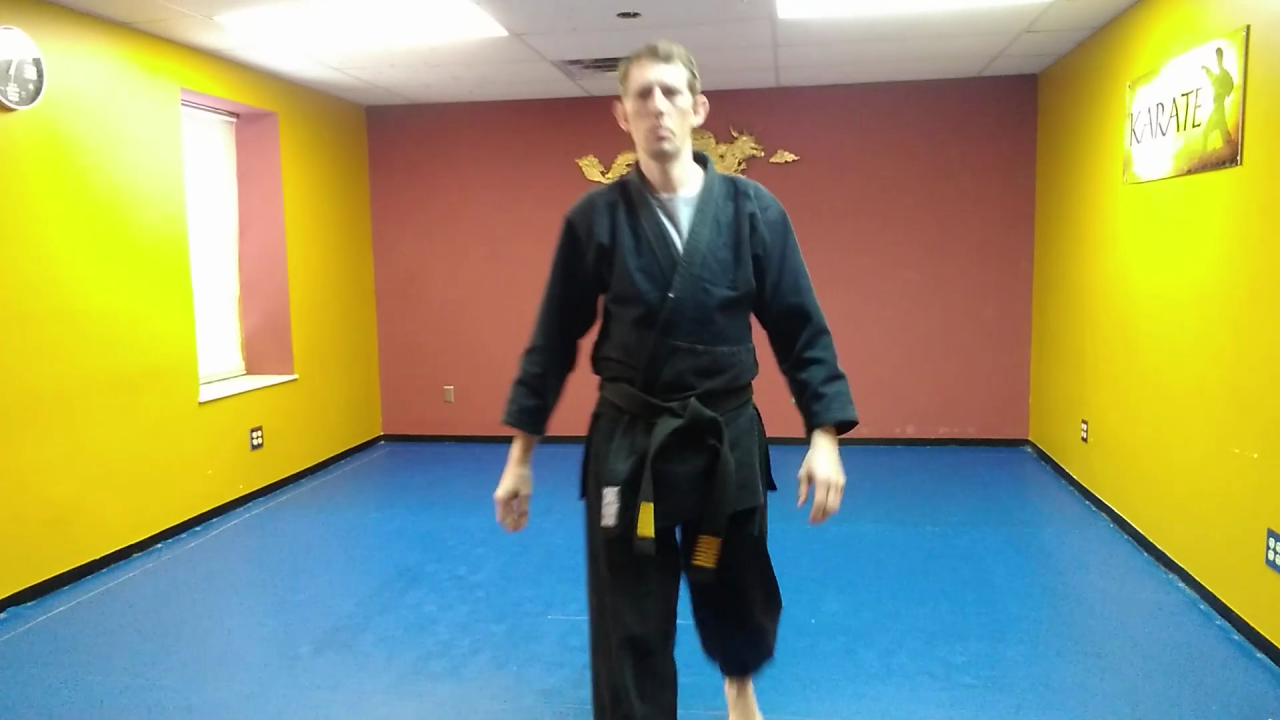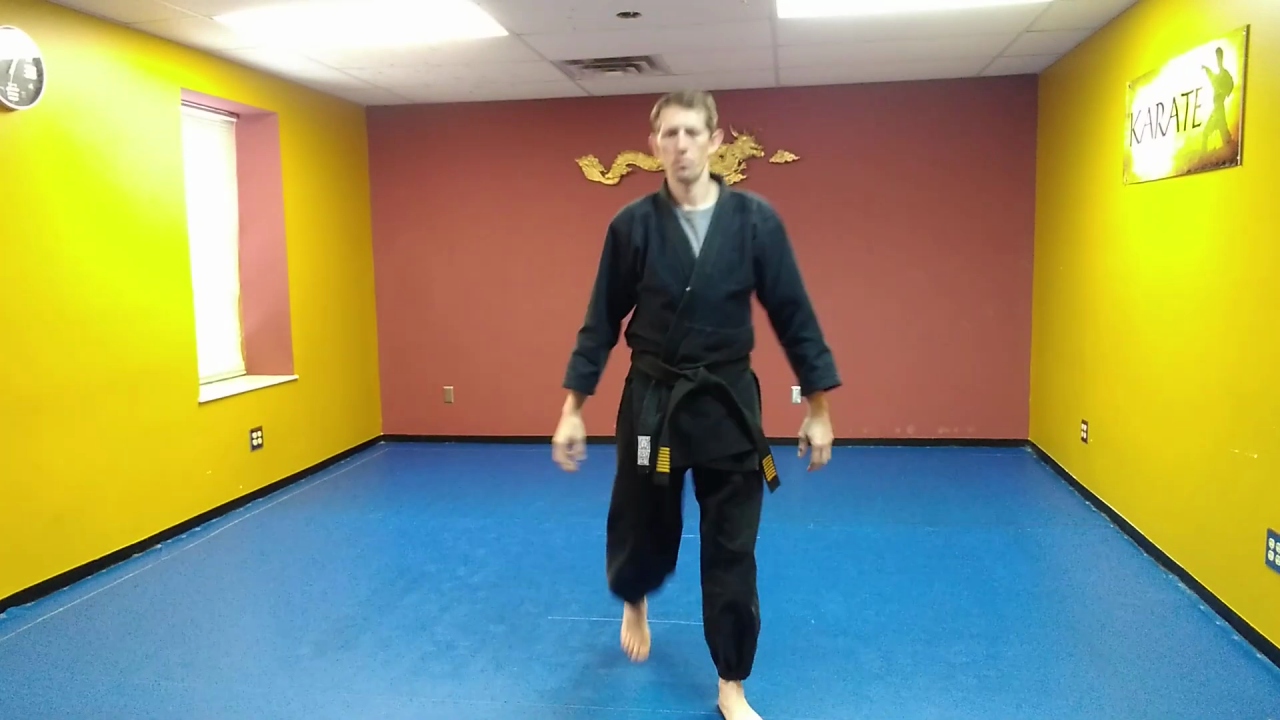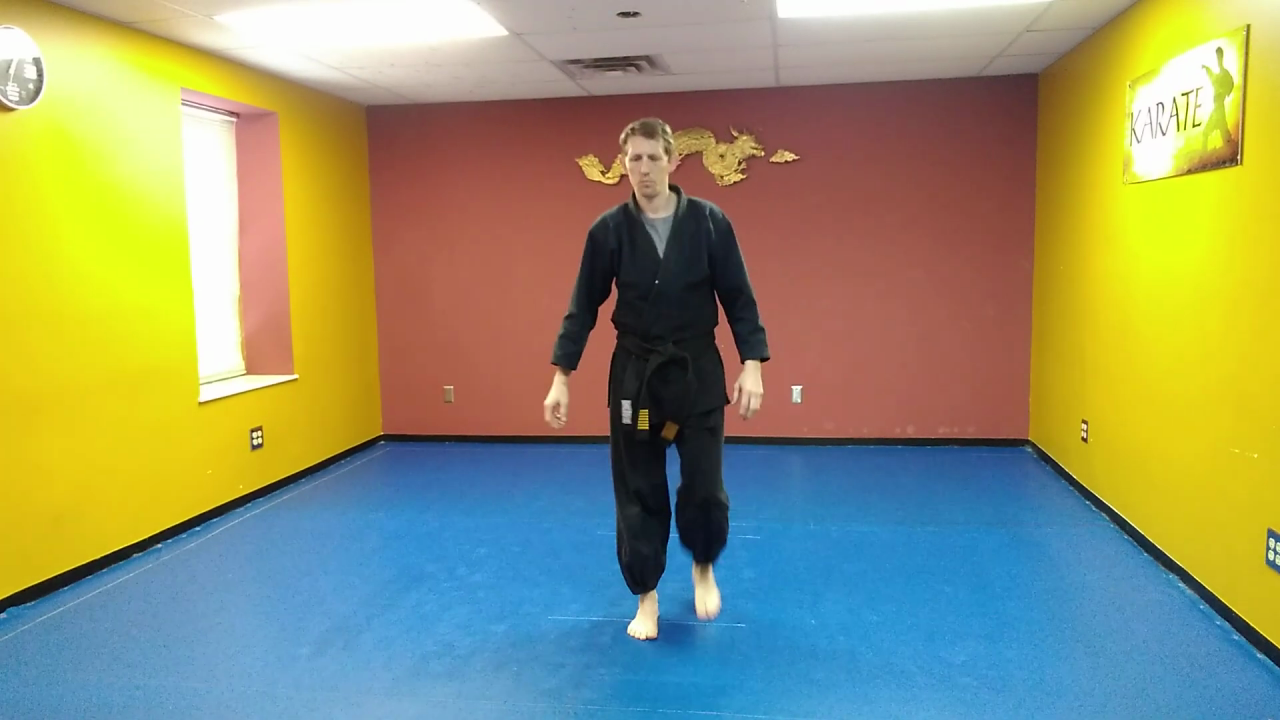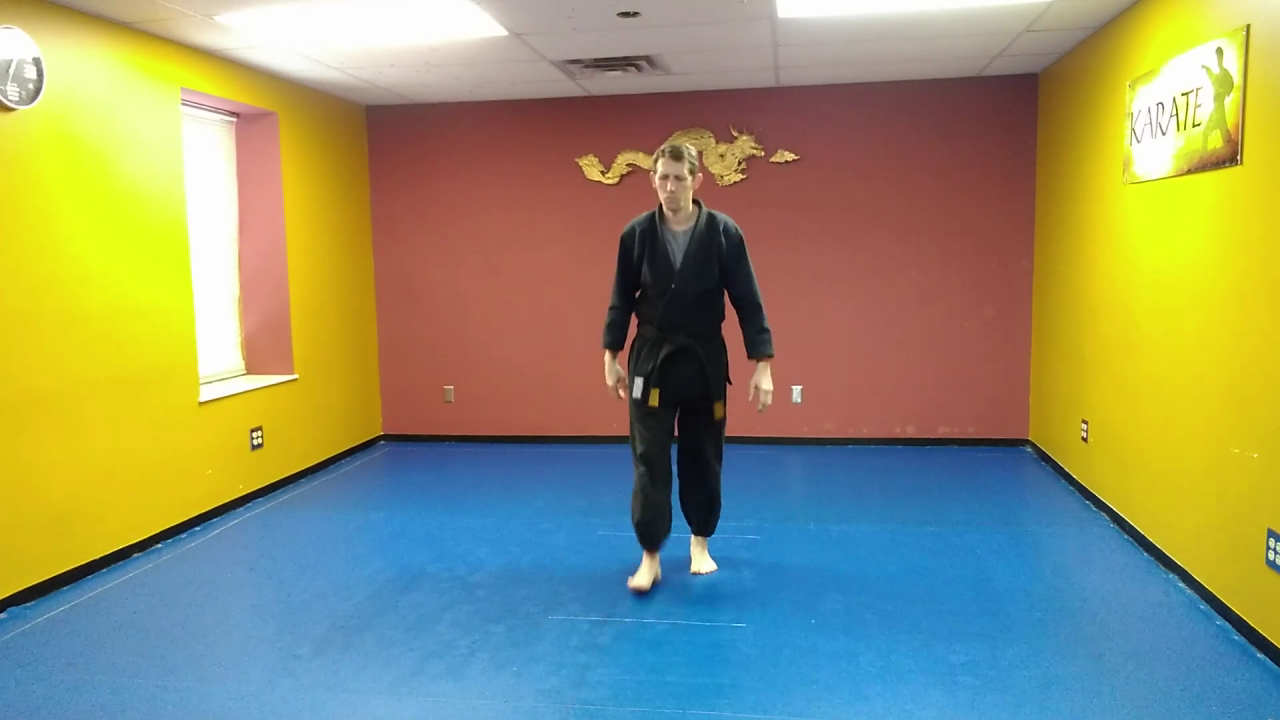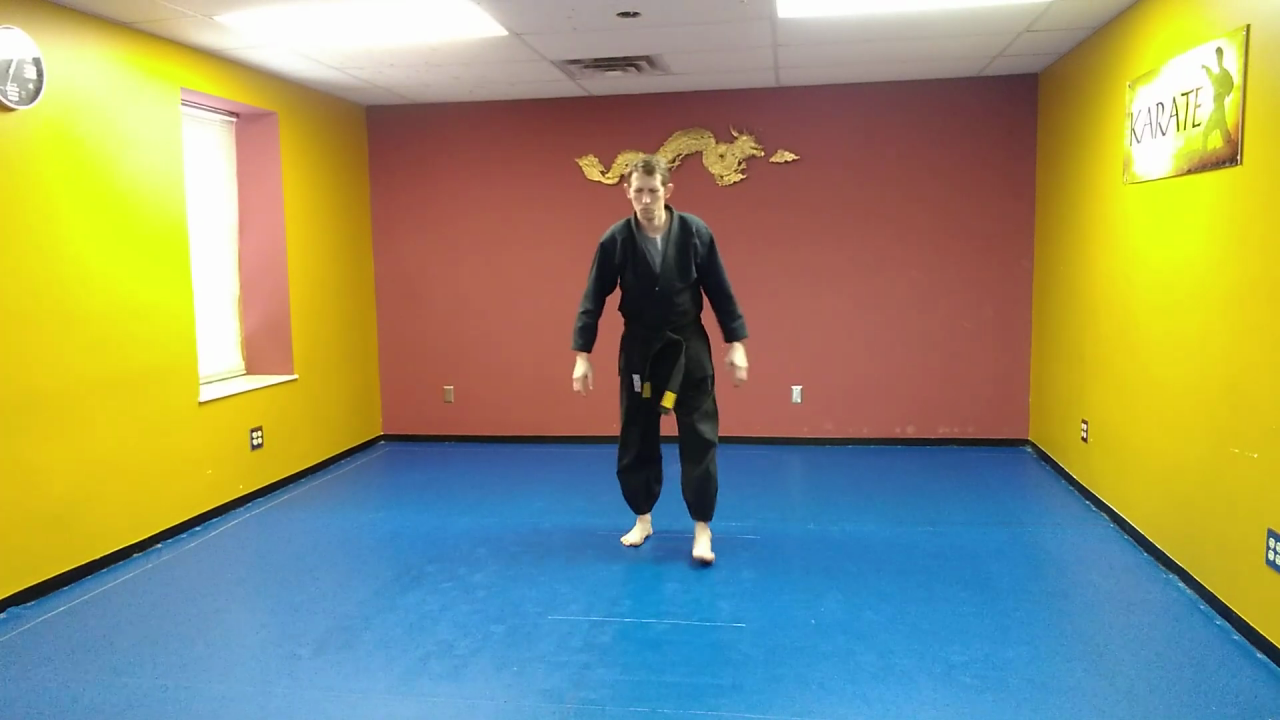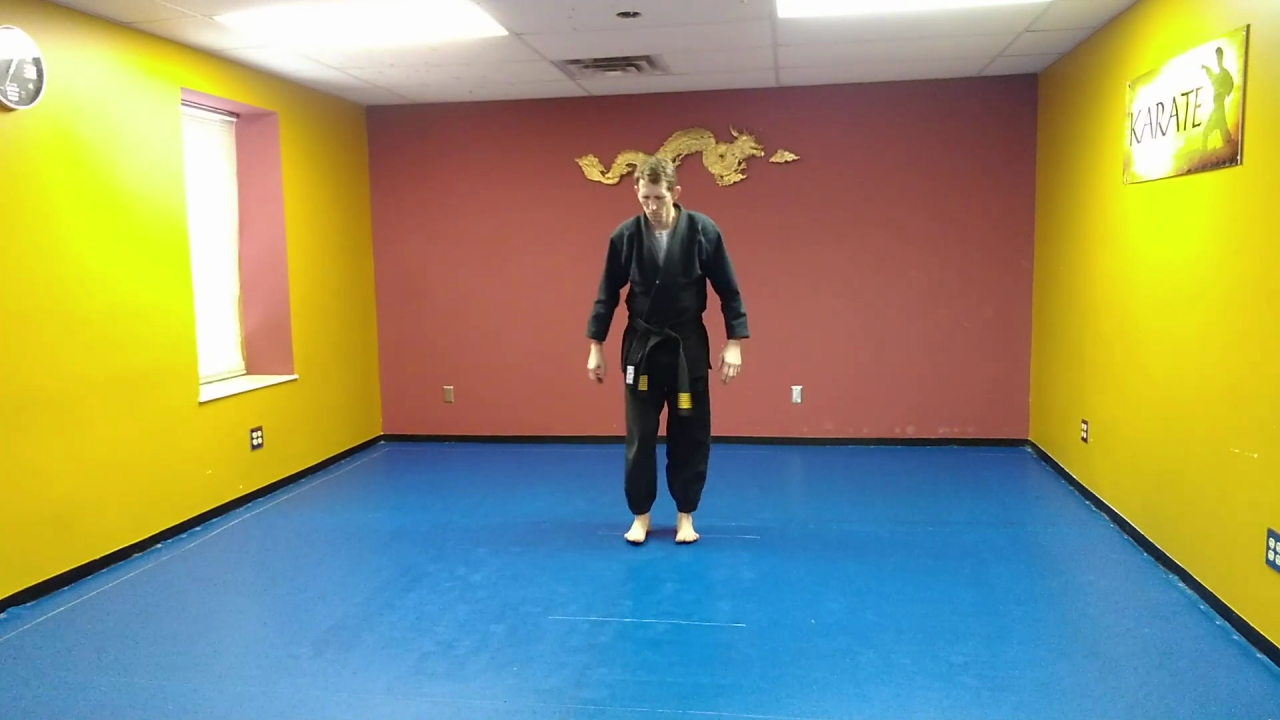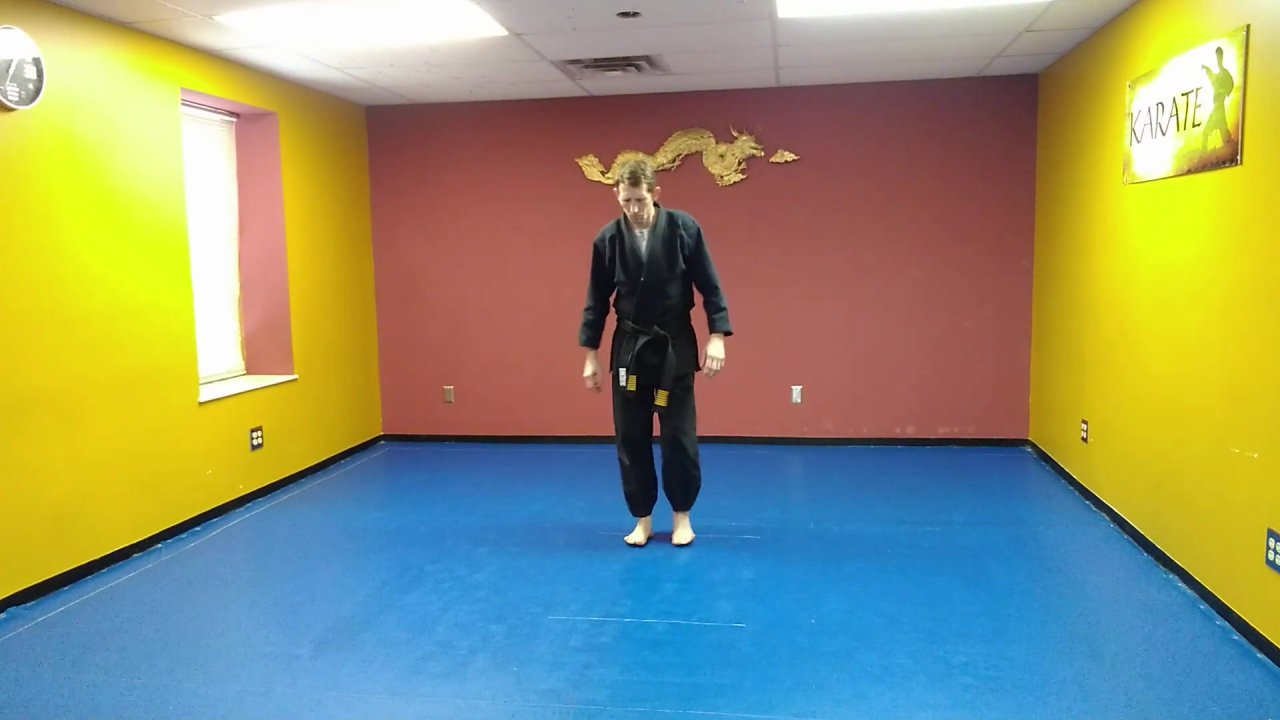
dt=0.5s
person 1, frame 1
left shoulder: (752, 209)
right shoulder: (594, 219)
left elbow: (800, 330)
right elbow: (554, 339)
left wrist: (825, 435)
right wrist: (521, 451)
left hip: (726, 440)
right hip: (628, 445)
left knee: (741, 610)
right knee: (630, 634)
person 1, frame 2
left shoulder: (755, 218)
right shoulder: (632, 223)
left elbow: (793, 315)
right elbow: (601, 319)
left wrist: (818, 406)
right wrist: (573, 407)
left hip: (729, 399)
right hip: (653, 398)
left knee: (732, 550)
right knee: (643, 532)
right ankle: (634, 608)
person 1, frame 3
left shoulder: (709, 222)
right shoulder: (608, 230)
left elbow: (739, 299)
right elbow: (583, 307)
left wrist: (752, 364)
right wrist: (561, 376)
left hip: (697, 369)
right hip: (635, 371)
left knee: (704, 486)
right knee: (638, 490)
left ankle: (703, 571)
right ankle: (647, 598)
person 1, frame 4
left shoulder: (723, 232)
right shoulder: (637, 233)
left elbow: (748, 302)
right elbow: (622, 300)
left wrist: (761, 366)
right wrist: (612, 358)
left hip: (703, 357)
right hip: (651, 355)
left knee: (702, 457)
right knee: (649, 459)
left ankle: (700, 542)
right ankle: (650, 558)
person 1, frame 5
left shoulder: (695, 232)
right shoulder: (615, 240)
left elbow: (720, 292)
right elbow: (593, 299)
left wrist: (736, 345)
right wrist: (582, 356)
left hip: (689, 346)
right hip: (641, 349)
left knee: (700, 439)
right knee: (637, 442)
left ankle: (702, 530)
right ankle: (643, 518)
person 1, frame 6
left shoulder: (703, 230)
right shoulder: (625, 235)
left elbow: (728, 290)
right elbow: (607, 294)
left wrist: (733, 343)
right wrist: (595, 347)
left hip: (687, 344)
right hip: (642, 344)
left knee: (691, 437)
right knee: (639, 438)
left ankle: (684, 515)
right ankle: (641, 516)
person 1, frame 7
left shoulder: (684, 228)
right shoulder: (607, 238)
left elbow: (709, 286)
right elbow: (596, 301)
left wrist: (716, 337)
right wrist: (591, 356)
left hip: (675, 344)
right hip: (629, 346)
left knee: (680, 436)
right knee: (631, 439)
left ankle: (682, 514)
right ankle: (643, 519)
